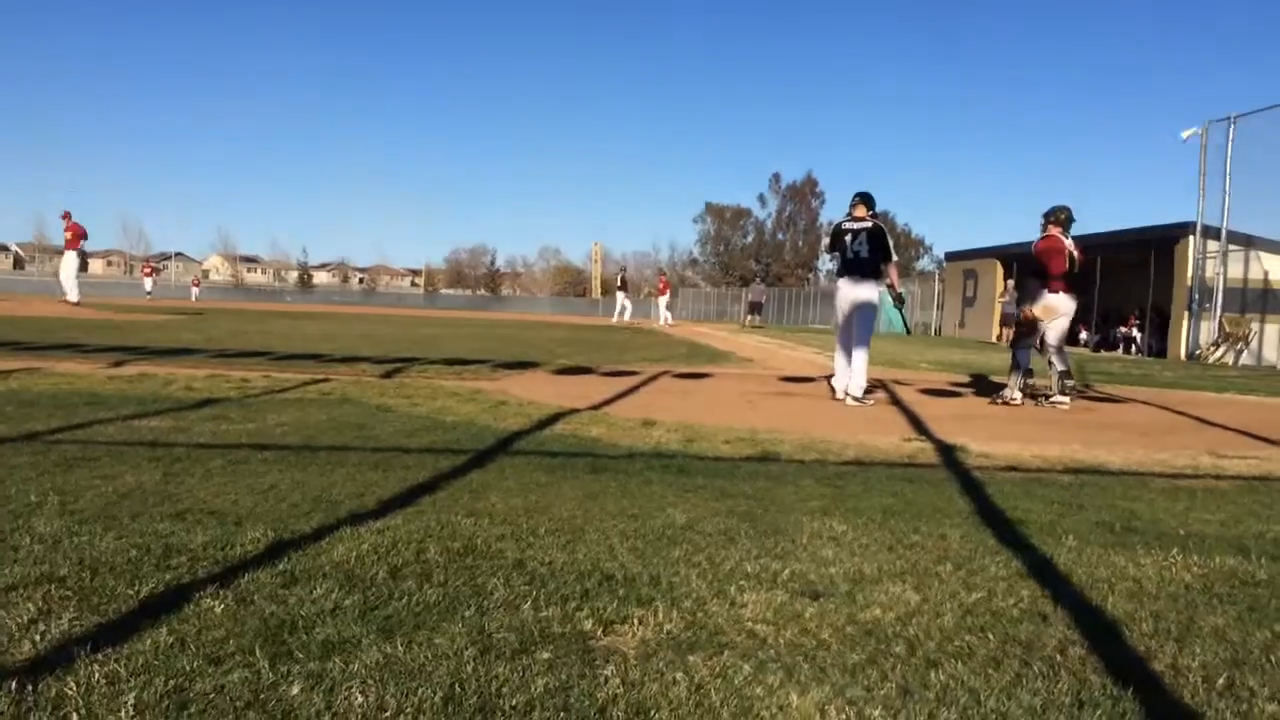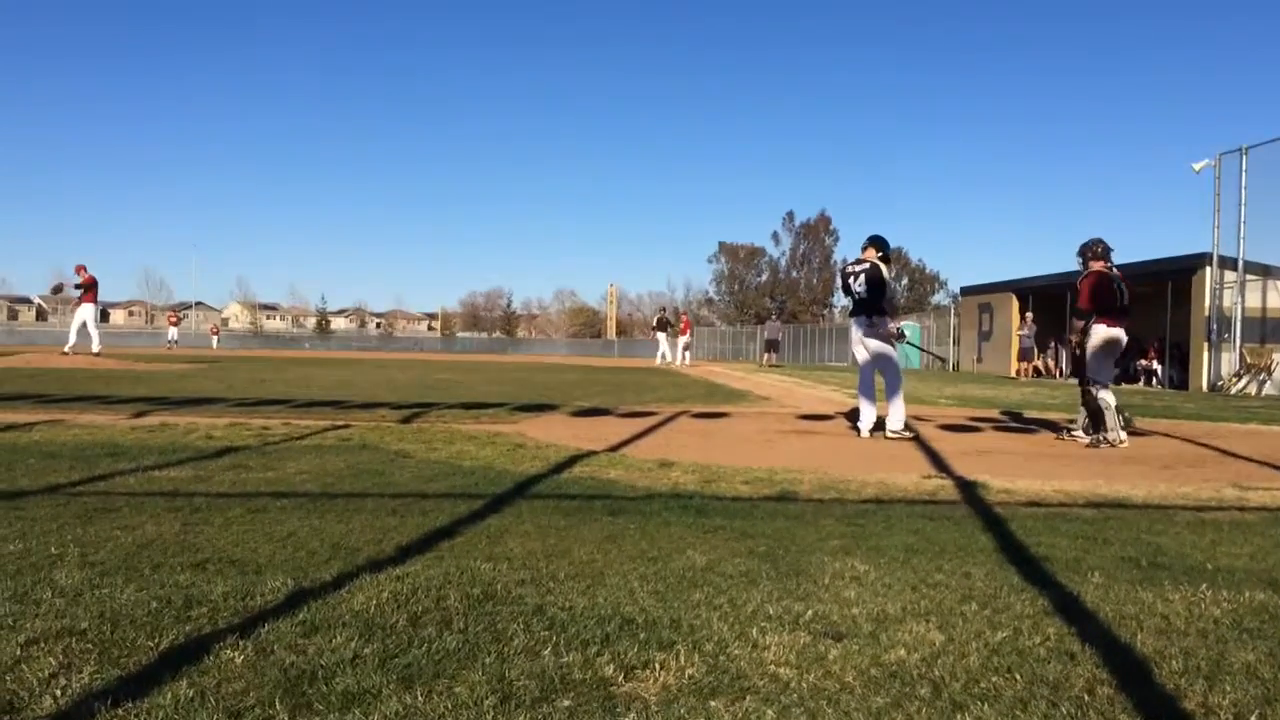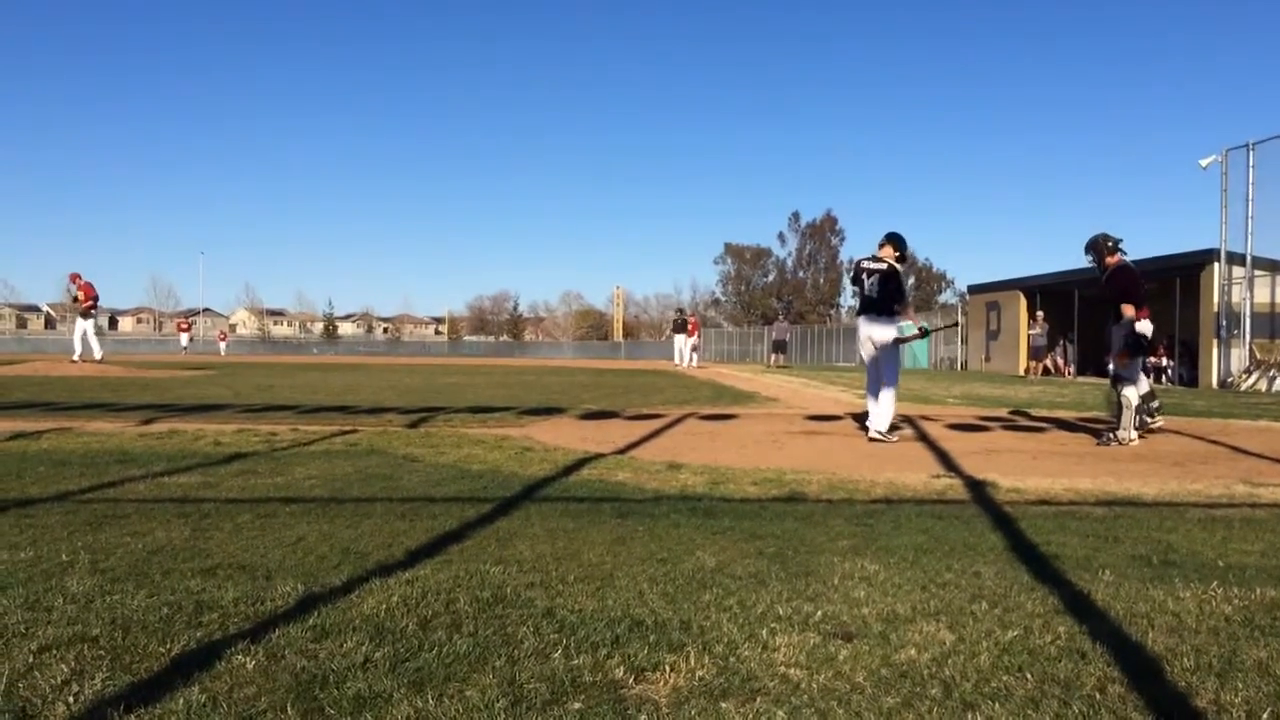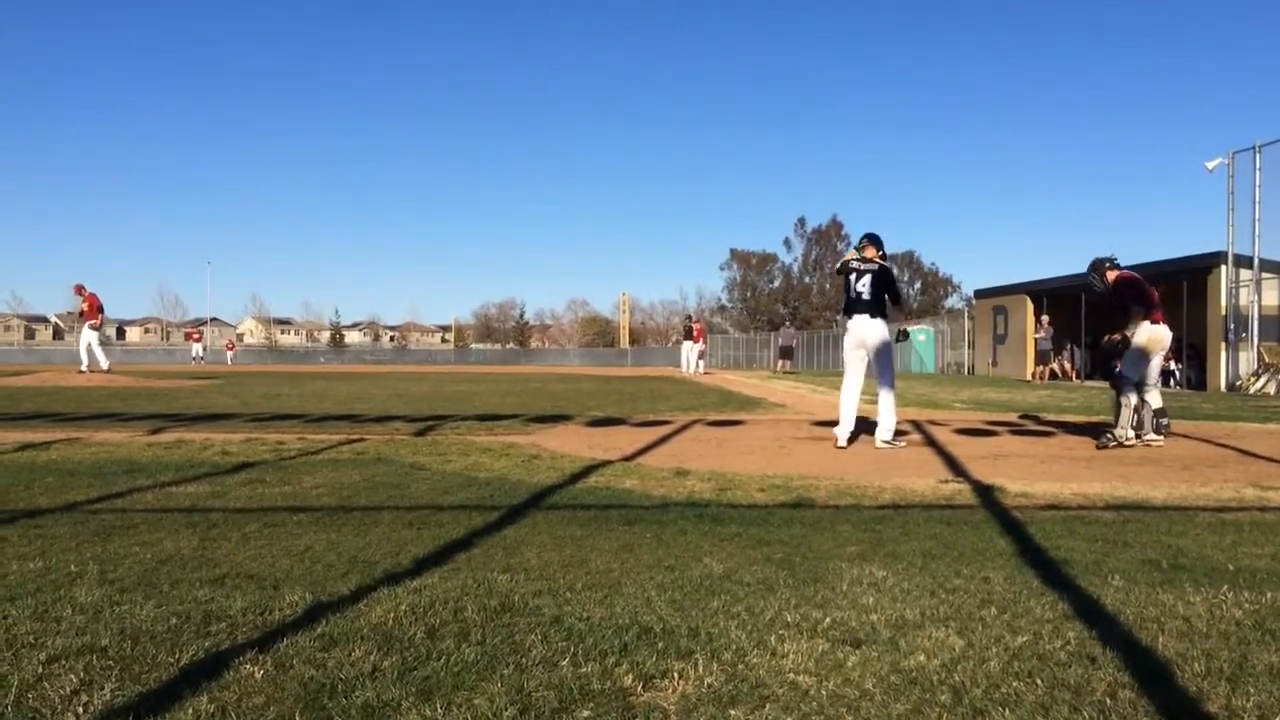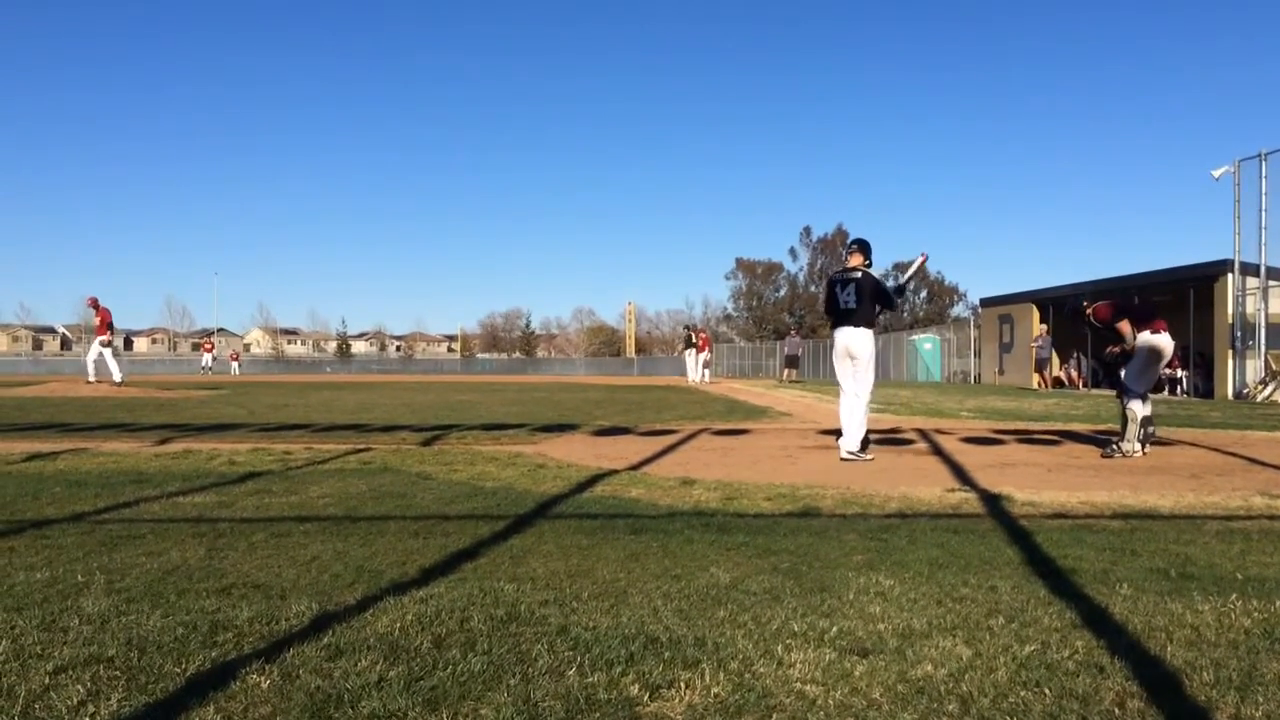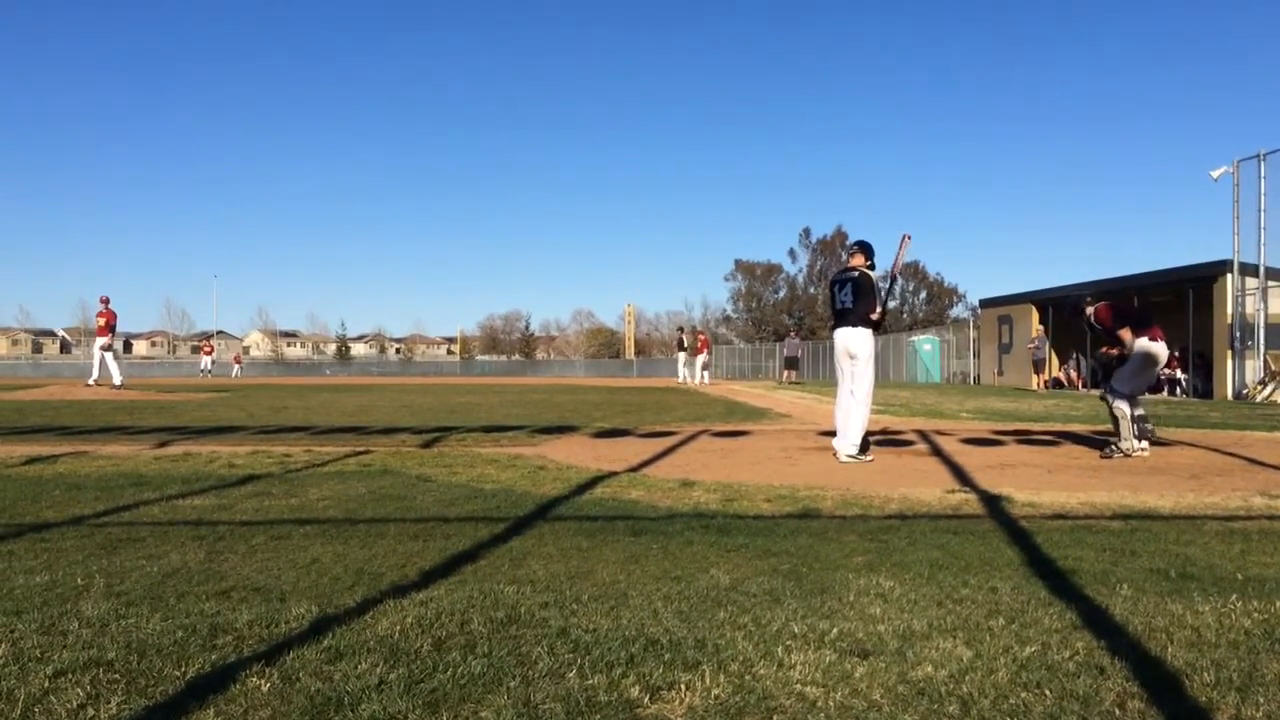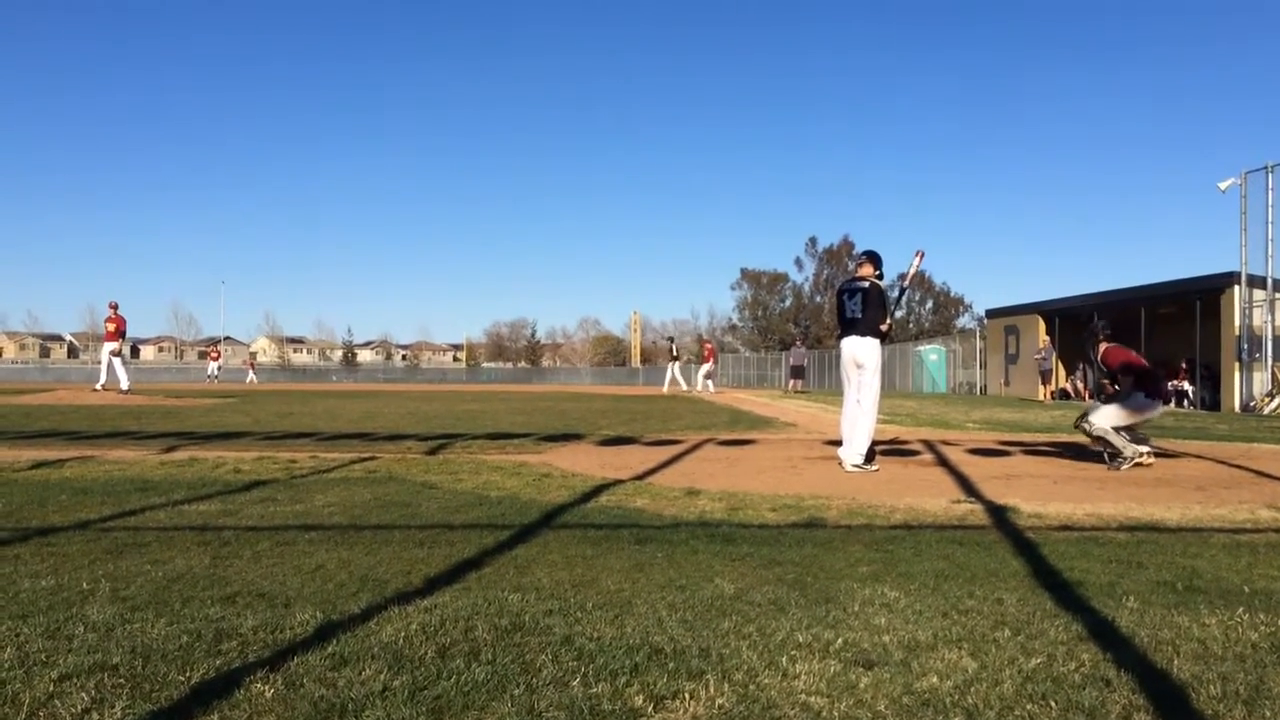
dt=0.7s
person 1, frame 1
left shoulder: (839, 227)
right shoulder: (877, 228)
left elbow: (829, 249)
right elbow: (889, 262)
right wrist: (896, 290)
left hip: (844, 286)
right hip: (867, 288)
left knee: (843, 338)
right knee: (861, 341)
left ankle: (840, 386)
right ankle: (855, 392)
person 1, frame 2
left shoulder: (846, 270)
right shoulder: (878, 267)
right elbow: (886, 299)
right wrist: (895, 326)
left hip: (856, 326)
right hip: (876, 326)
left knee: (865, 375)
right knee: (893, 376)
left ankle: (865, 425)
right ankle: (895, 426)
person 1, frame 3
left shoulder: (860, 264)
right shoulder: (893, 269)
right elbow: (902, 303)
right wrist: (919, 325)
left hip: (863, 324)
right hip: (885, 325)
left knee: (873, 377)
right knee: (889, 379)
left ankle: (874, 424)
right ankle: (879, 428)
person 1, frame 4
left shoulder: (850, 265)
right shoulder: (884, 270)
left elbow: (840, 266)
right elbow: (896, 303)
left wrist: (857, 250)
left hip: (853, 326)
right hip: (876, 326)
left knee: (851, 381)
right knee: (885, 383)
left ankle: (843, 433)
right ankle: (884, 436)
person 1, frame 5
left shoulder: (834, 279)
right shoulder: (868, 279)
left elbow: (828, 312)
right elbow: (891, 304)
right wrist: (898, 293)
left hip: (839, 335)
right hip: (861, 335)
left knee: (847, 391)
right knee: (861, 392)
left ankle: (849, 440)
right ankle: (851, 446)
person 1, frame 6
left shoulder: (836, 279)
right shoulder: (866, 277)
left elbow: (835, 310)
right elbow: (874, 314)
right wrist: (878, 320)
left hip: (839, 334)
right hip: (860, 334)
left knee: (844, 390)
right knee: (861, 391)
left ankle: (842, 443)
right ankle: (851, 448)
person 1, frame 7
left shoulder: (843, 288)
right shoulder: (875, 288)
left elbow: (841, 320)
right elbow: (883, 326)
right wrist: (884, 330)
left hip: (846, 344)
right hip: (868, 344)
left knee: (850, 399)
right knee: (867, 401)
left ankle: (847, 452)
right ankle: (856, 457)
person 2, frame 1
left shoulder: (1045, 243)
right shoulder: (1073, 248)
left elbow: (1038, 275)
right elbow: (1071, 279)
left wrist: (1029, 305)
left hip: (1049, 299)
right hip: (1068, 301)
left knee: (1021, 344)
right knee: (1055, 347)
left ankle: (1013, 392)
right ankle: (1062, 394)
person 2, frame 2
left shoulder: (1091, 278)
right shoulder: (1120, 279)
left elbow: (1081, 313)
right elbow: (1123, 312)
left wrist: (1075, 336)
left hip: (1100, 332)
right hip: (1118, 334)
left knee: (1097, 384)
right knee: (1091, 382)
left ankle: (1115, 434)
right ankle: (1083, 429)
person 2, frame 3
left shoulder: (1118, 273)
right shoulder: (1126, 269)
left elbow: (1127, 305)
left wrist: (1129, 334)
left hip: (1130, 327)
right hip: (1141, 325)
left knee: (1124, 379)
right knee: (1134, 373)
left ankle: (1126, 433)
right ankle: (1151, 415)
person 2, frame 4
left shoulder: (1122, 280)
right shoulder: (1129, 280)
left elbow: (1138, 310)
left wrist: (1125, 334)
right wrist: (1122, 334)
left hip: (1149, 331)
right hip: (1161, 332)
left knee: (1125, 379)
right knee: (1149, 385)
left ankle: (1124, 432)
right ankle: (1154, 433)
person 2, frame 5
left shoulder: (1098, 312)
right shoulder: (1108, 308)
left elbow: (1127, 329)
left wrist: (1124, 348)
right wrist: (1121, 348)
left hip: (1151, 340)
right hip: (1165, 340)
left knee: (1130, 391)
right knee: (1140, 391)
left ankle: (1129, 445)
right ankle: (1143, 440)
person 2, frame 6
left shoulder: (1100, 312)
right shoulder: (1105, 310)
left elbow: (1128, 338)
left wrist: (1121, 353)
right wrist: (1118, 351)
left hip: (1147, 346)
right hip: (1158, 348)
left knee: (1114, 392)
right knee: (1129, 394)
left ankle: (1127, 445)
right ankle: (1141, 443)
person 2, frame 7
left shoulder: (1109, 353)
right shoulder: (1118, 350)
left elbow: (1126, 389)
left wrist: (1112, 394)
left hip: (1144, 401)
right hip: (1147, 401)
left knee: (1086, 422)
left ankle: (1131, 452)
right ankle: (1142, 449)
